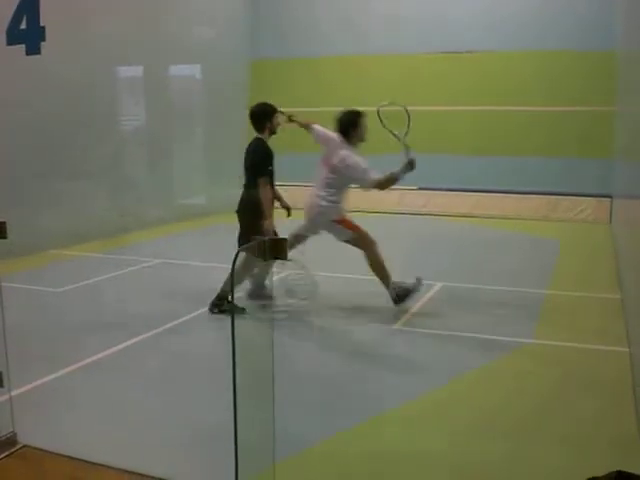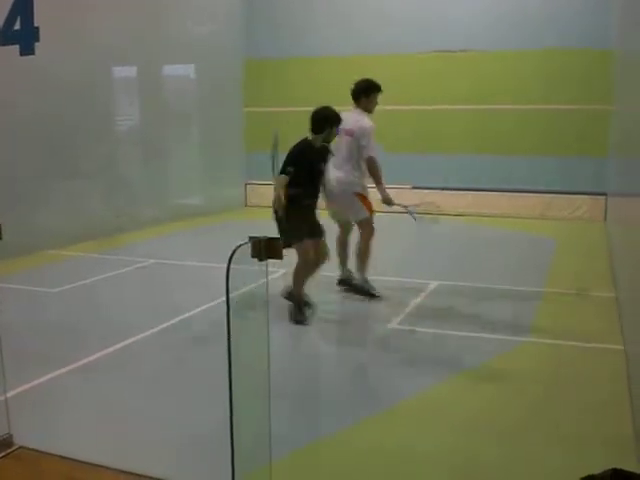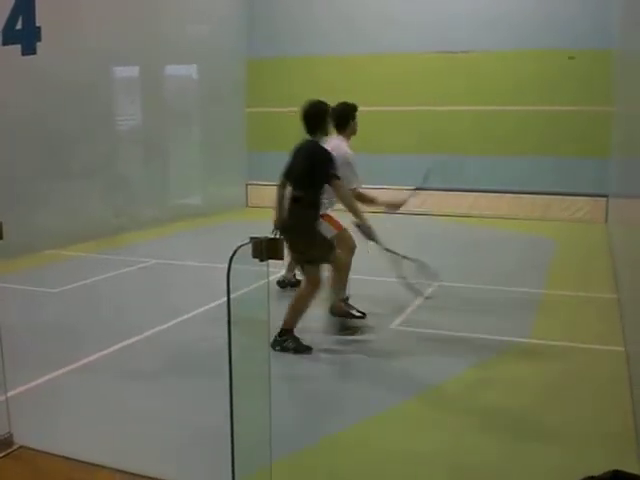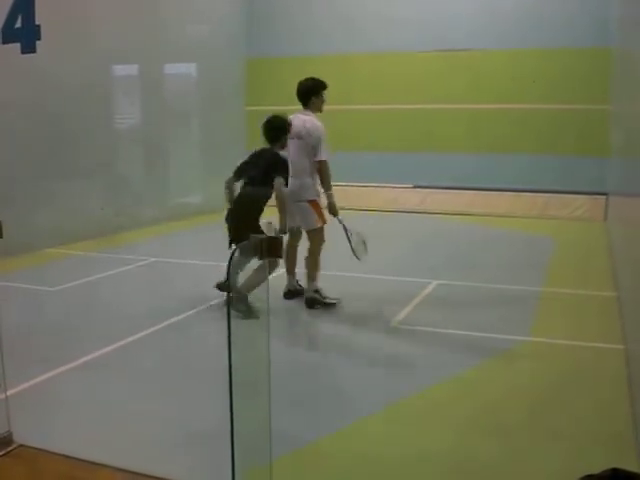
dt=1s
person 1, frame 1
left shoulder: (255, 146)
right shoulder: (264, 150)
right elbow: (263, 187)
left wrist: (281, 200)
right wrist: (266, 218)
left hip: (251, 207)
right hip: (254, 210)
right knee: (252, 257)
left ankle: (259, 287)
right ankle: (220, 300)
person 1, frame 2
left shoulder: (323, 150)
right shoulder: (299, 151)
left elbow: (319, 180)
right elbow: (281, 181)
right wrist: (279, 199)
left hip: (308, 209)
right hip: (289, 211)
left knee: (321, 254)
right knee: (307, 255)
left ankle: (294, 291)
right ankle: (297, 304)
person 1, frame 3
left shoulder: (300, 149)
right shoulder: (321, 155)
left elbow: (282, 183)
right elbow: (340, 191)
left wrist: (279, 215)
right wrist: (362, 221)
left hip: (293, 219)
right hip: (301, 225)
left knee: (341, 261)
right knee: (313, 281)
left ankle: (338, 313)
right ankle: (284, 336)
person 1, frame 4
left shoulder: (255, 156)
right shoulder: (279, 161)
left elbow: (229, 182)
right elbow: (279, 190)
right wrist: (283, 221)
left hip: (236, 213)
right hip: (246, 216)
left knee: (247, 253)
right knee: (271, 262)
left ankle: (228, 284)
right ankle: (240, 295)
person 2, frame 1
left shoulder: (331, 139)
right shoulder: (350, 161)
left elbow: (309, 126)
right elbow: (379, 184)
left wrist: (293, 119)
right wrist: (402, 171)
left hip: (315, 206)
right hip: (327, 212)
left knee: (295, 240)
right knee: (368, 245)
right ankle: (394, 289)
person 2, frame 2
left shoulder: (341, 119)
right shoulder: (365, 124)
left elbow: (330, 150)
right elbow: (370, 160)
right wrist: (382, 190)
left hip: (332, 181)
right hip: (351, 184)
left knee: (345, 228)
right knee: (367, 230)
left ankle: (345, 274)
right ankle: (360, 280)
person 2, frame 3
left shoulder: (327, 143)
right shoulder: (344, 153)
right elbow: (354, 193)
right wrist: (385, 204)
right knee: (348, 246)
left ankle: (287, 277)
right ankle: (339, 302)
person 2, frame 4
left shoulder: (289, 122)
right shoulder: (315, 126)
right elbow: (321, 164)
right wrist: (330, 197)
left hip: (287, 188)
right hip: (304, 191)
left knee: (293, 236)
right knee: (316, 237)
left ankle: (292, 285)
right ankle: (313, 290)
